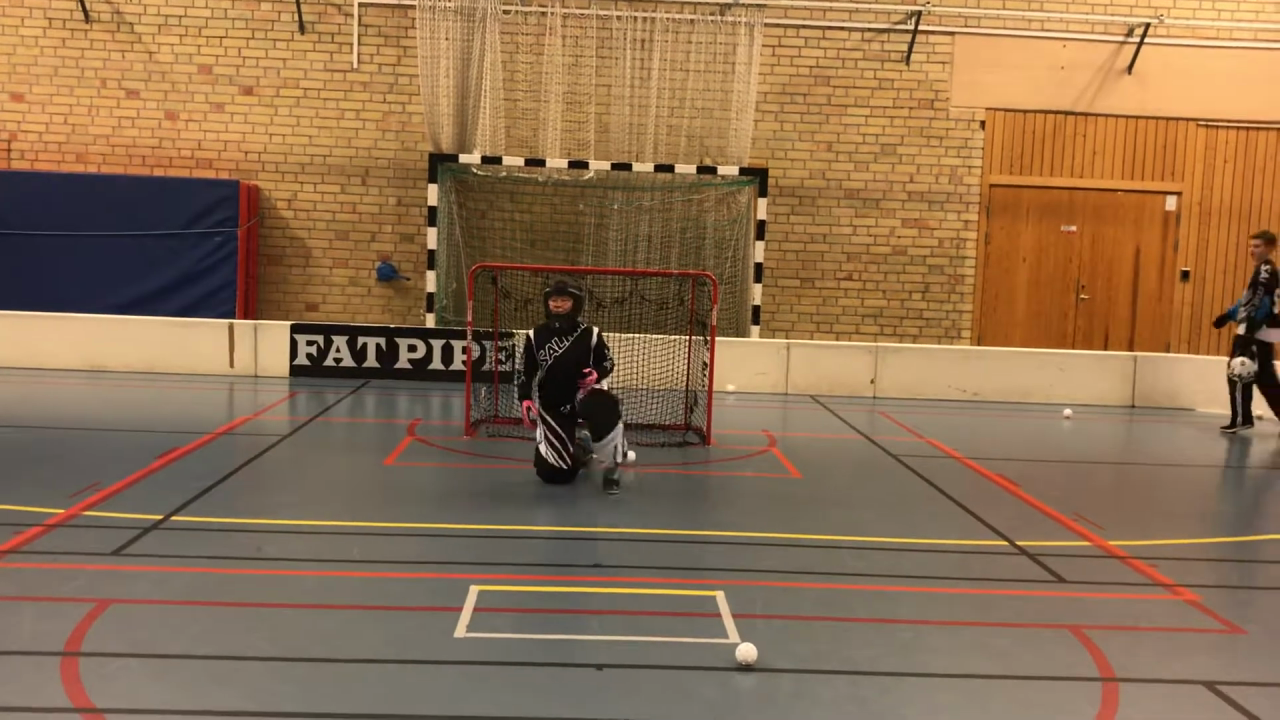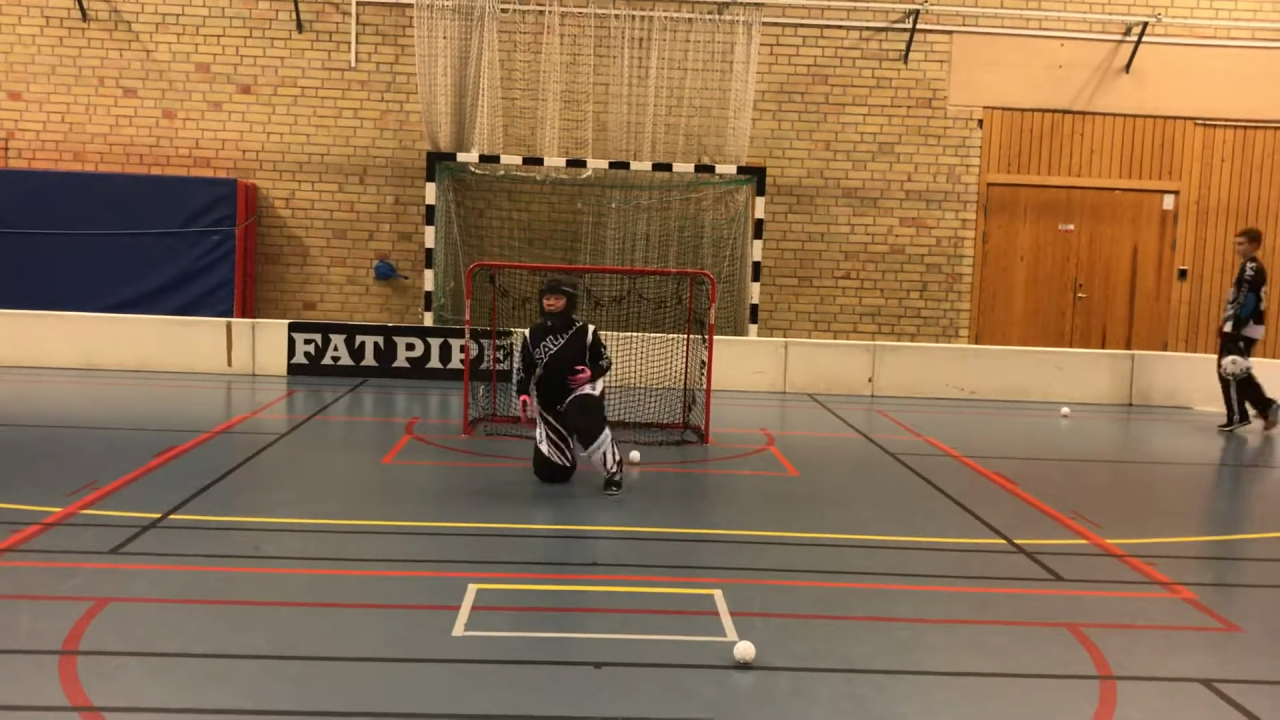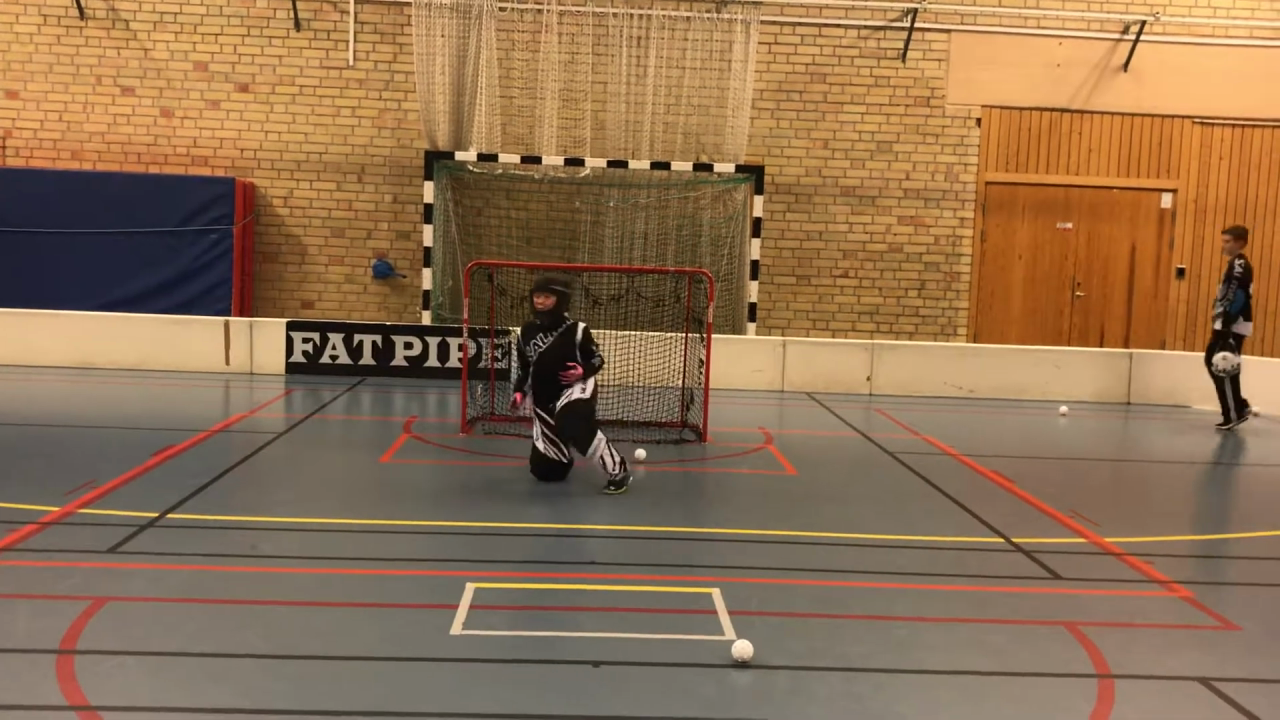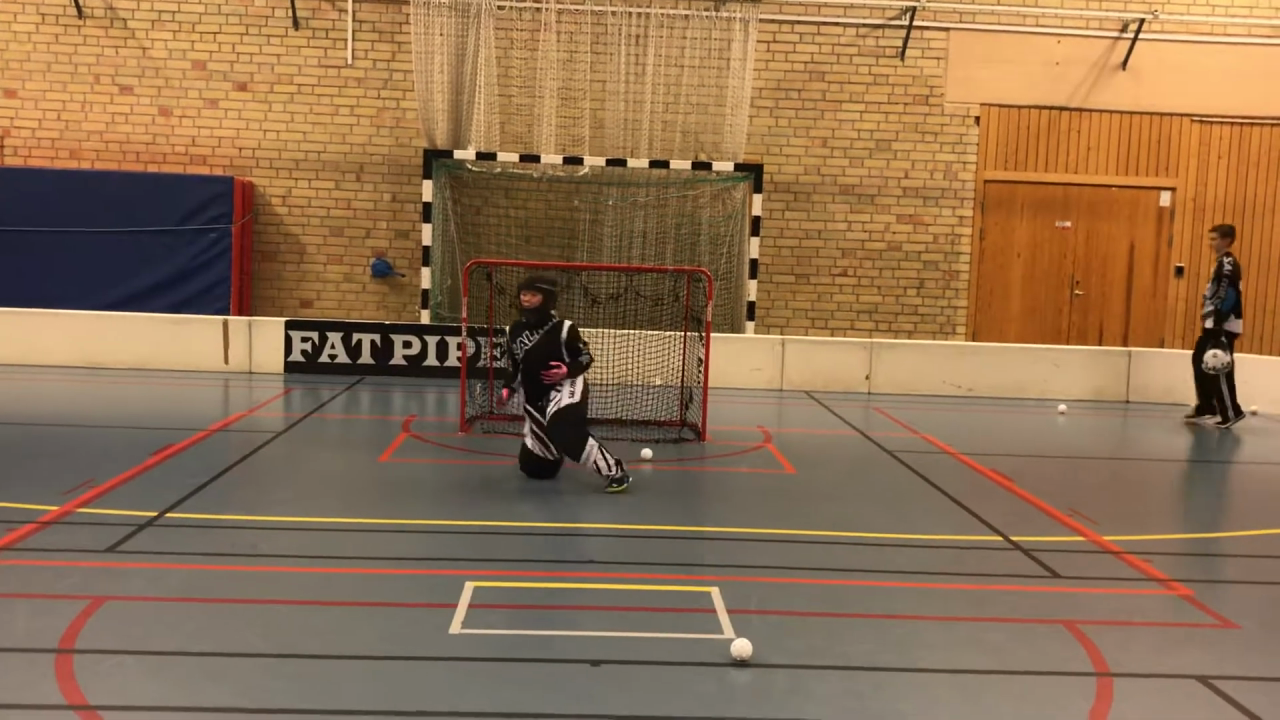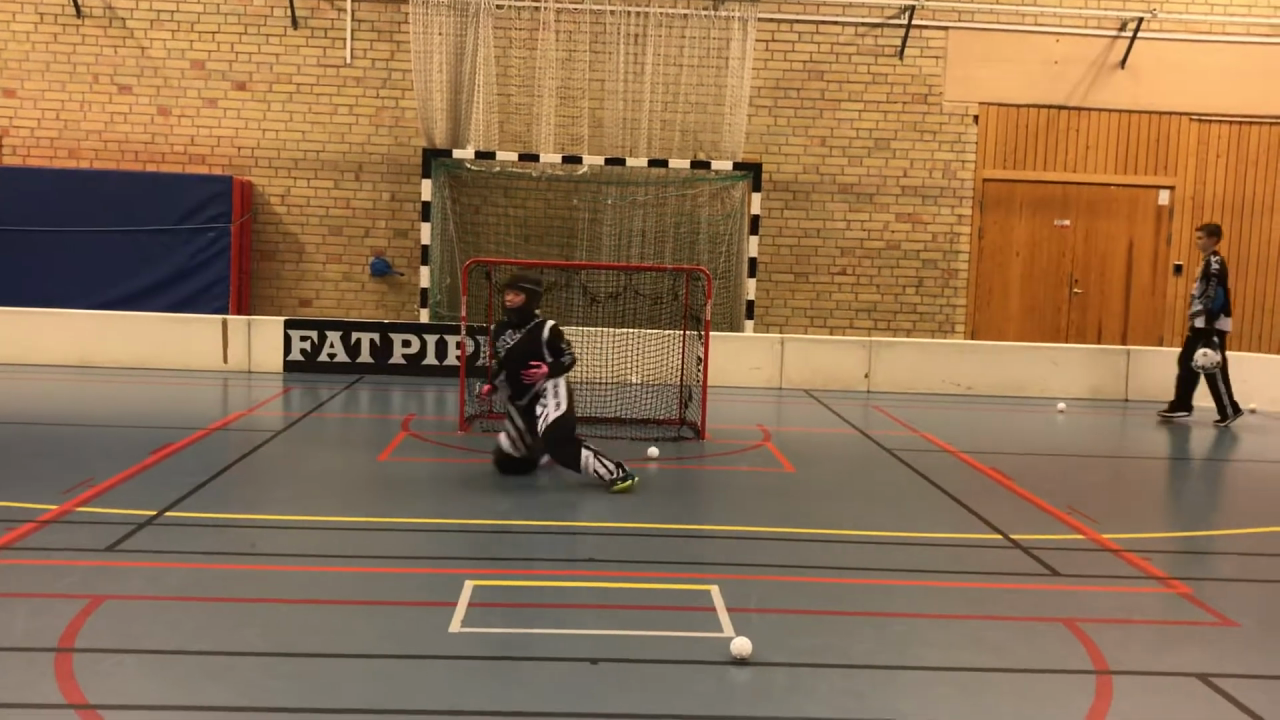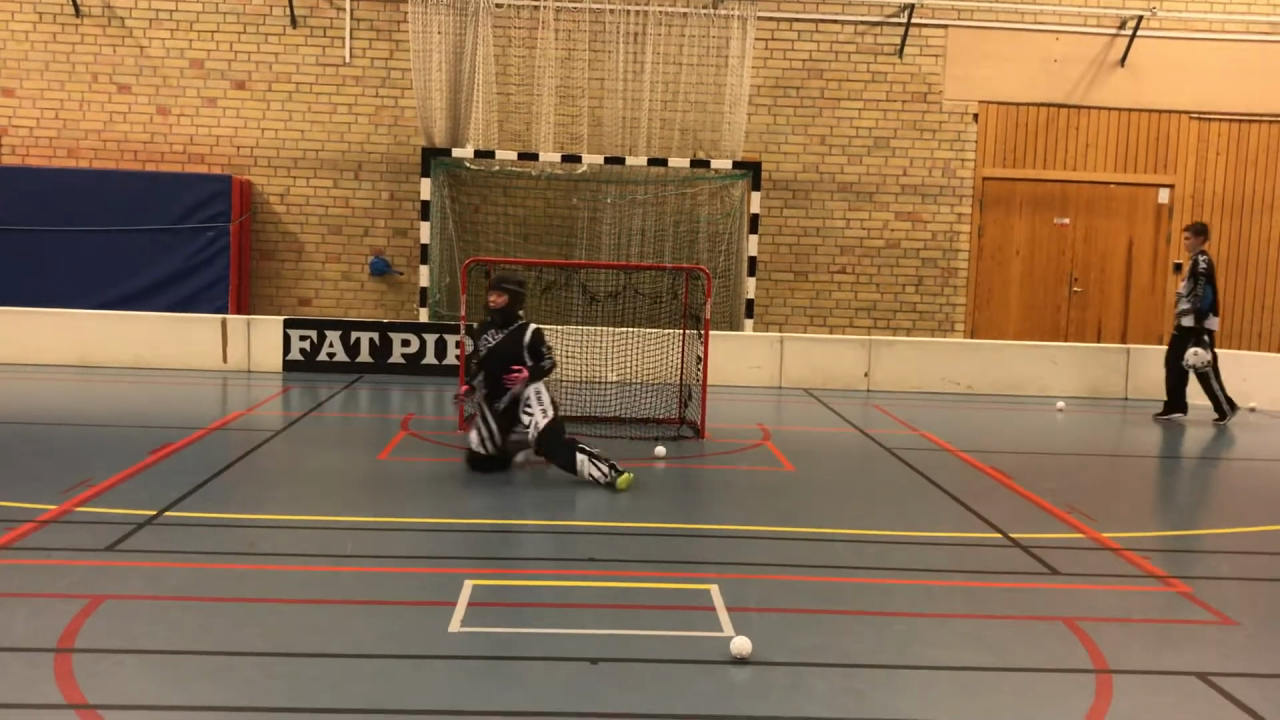
dt=0.1s
person 1, frame 1
left shoulder: (590, 333)
right shoulder: (536, 336)
left elbow: (608, 361)
right elbow: (525, 372)
left wrist: (597, 374)
right wrist: (525, 400)
left hip: (585, 391)
right hip: (550, 406)
left knee: (602, 407)
right knee: (553, 473)
left ankle: (612, 468)
right ankle: (580, 446)
person 1, frame 2
left shoulder: (585, 332)
right shoulder: (532, 335)
left elbow: (605, 361)
right elbow: (526, 371)
left wrist: (591, 373)
right wrist: (524, 394)
left hip: (580, 391)
right hip: (549, 404)
left knee: (586, 414)
right knee: (551, 472)
left ankle: (613, 471)
right ankle: (568, 449)
person 1, frame 3
left shoulder: (577, 330)
right shoulder: (526, 332)
left elbow: (597, 360)
right elbow: (523, 369)
left wrist: (582, 371)
right wrist: (519, 392)
left hip: (575, 388)
right hip: (544, 401)
left knee: (572, 421)
right knee: (546, 470)
left ankle: (618, 471)
right ankle: (561, 449)
person 1, frame 4
left shoulder: (564, 328)
right shoulder: (515, 330)
left elbow: (586, 358)
left wrist: (567, 370)
right wrist: (508, 388)
left hip: (564, 388)
right hip: (535, 399)
left knee: (564, 427)
right knee: (536, 468)
left ankle: (615, 471)
right ankle: (552, 447)
person 1, frame 5
left shoulder: (546, 329)
right shoulder: (500, 329)
left elbow: (568, 359)
left wrist: (548, 370)
right wrist: (491, 385)
left hip: (547, 391)
right hip: (517, 399)
left knee: (558, 438)
right knee: (508, 463)
left ankle: (615, 473)
right ankle: (544, 450)
person 1, frame 6
left shoulder: (528, 331)
right shoulder: (483, 329)
left elbow: (548, 363)
right elbow: (477, 364)
left wrist: (528, 375)
right wrist: (469, 386)
left hip: (528, 394)
right hip: (494, 400)
left knee: (550, 439)
right knee: (479, 461)
left ankle: (608, 472)
right ankle: (531, 447)
person 2, frame 1
right shoulder: (1262, 270)
left elbow: (1261, 302)
left wrist: (1251, 328)
right wrist: (1228, 315)
left hip: (1255, 331)
right hip: (1262, 332)
left knee: (1238, 373)
left ankle: (1241, 419)
person 2, frame 2
left shoulder: (1250, 268)
right shoulder: (1250, 267)
left elbow: (1246, 300)
left wrist: (1235, 330)
right wrist: (1226, 324)
left hip: (1242, 328)
right hip: (1242, 327)
left ankle: (1237, 417)
person 2, frame 3
left shoulder: (1239, 265)
right shoulder: (1237, 264)
left elbow: (1237, 297)
left wrist: (1226, 325)
left hip: (1233, 325)
right hip: (1229, 325)
right knee: (1215, 364)
left ankle: (1232, 415)
right ankle: (1238, 408)
person 2, frame 4
left shoulder: (1228, 263)
right shoulder: (1223, 262)
left elbow: (1226, 296)
left wrist: (1218, 324)
left hip: (1223, 324)
right hip: (1215, 323)
right knee: (1200, 362)
left ankle: (1231, 413)
right ankle: (1206, 406)
person 2, frame 5
left shoulder: (1215, 262)
right shoulder: (1209, 261)
left elbow: (1215, 295)
left wrist: (1209, 324)
left hip: (1212, 324)
right hip: (1202, 322)
left knee: (1214, 367)
right knee: (1187, 361)
left ankle: (1230, 410)
right ankle: (1181, 405)
person 2, frame 6
left shoulder: (1203, 261)
right shoulder: (1196, 261)
left elbow: (1204, 294)
left wrist: (1199, 323)
left hip: (1198, 323)
right hip: (1186, 322)
left knee: (1205, 367)
right knee: (1174, 361)
left ankle: (1226, 407)
right ankle: (1175, 406)
